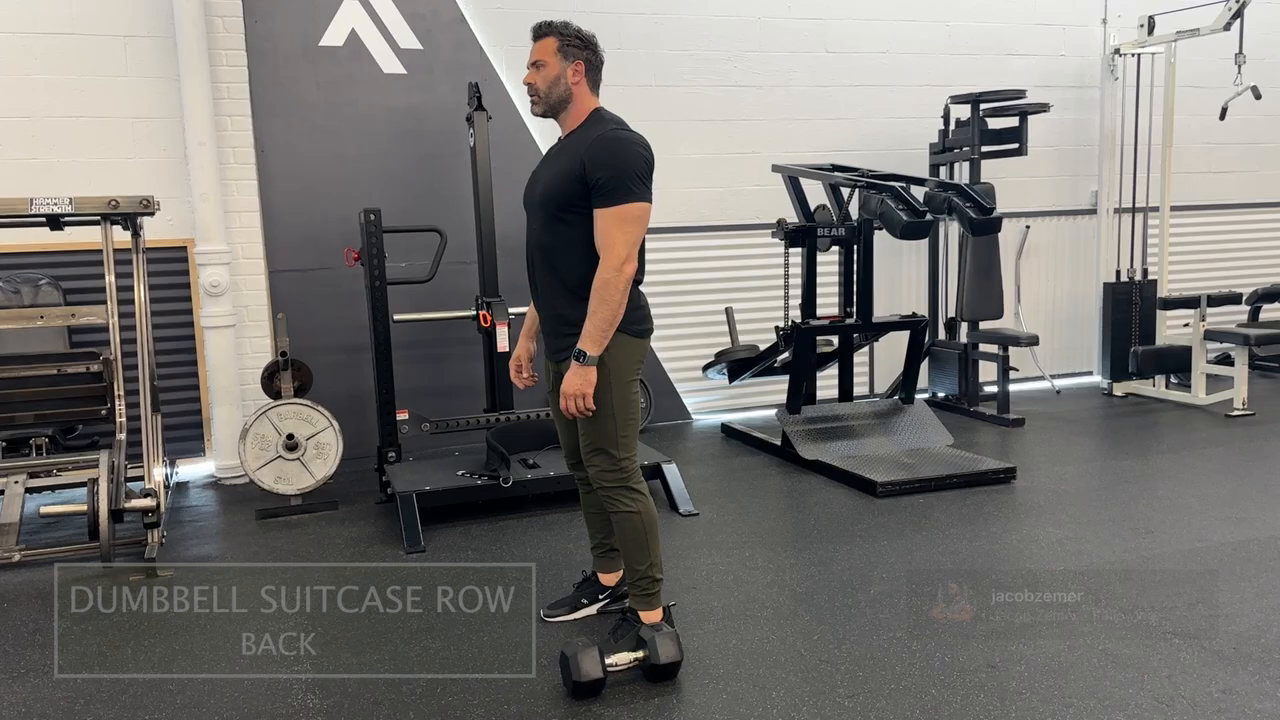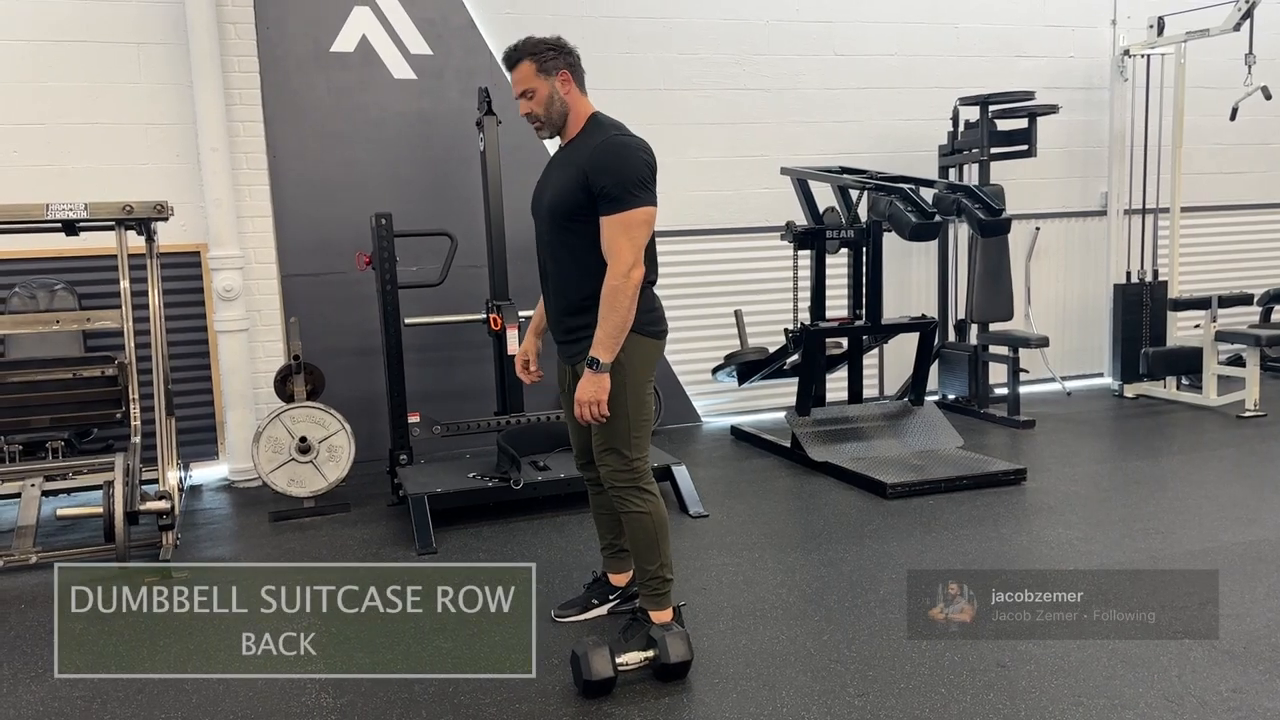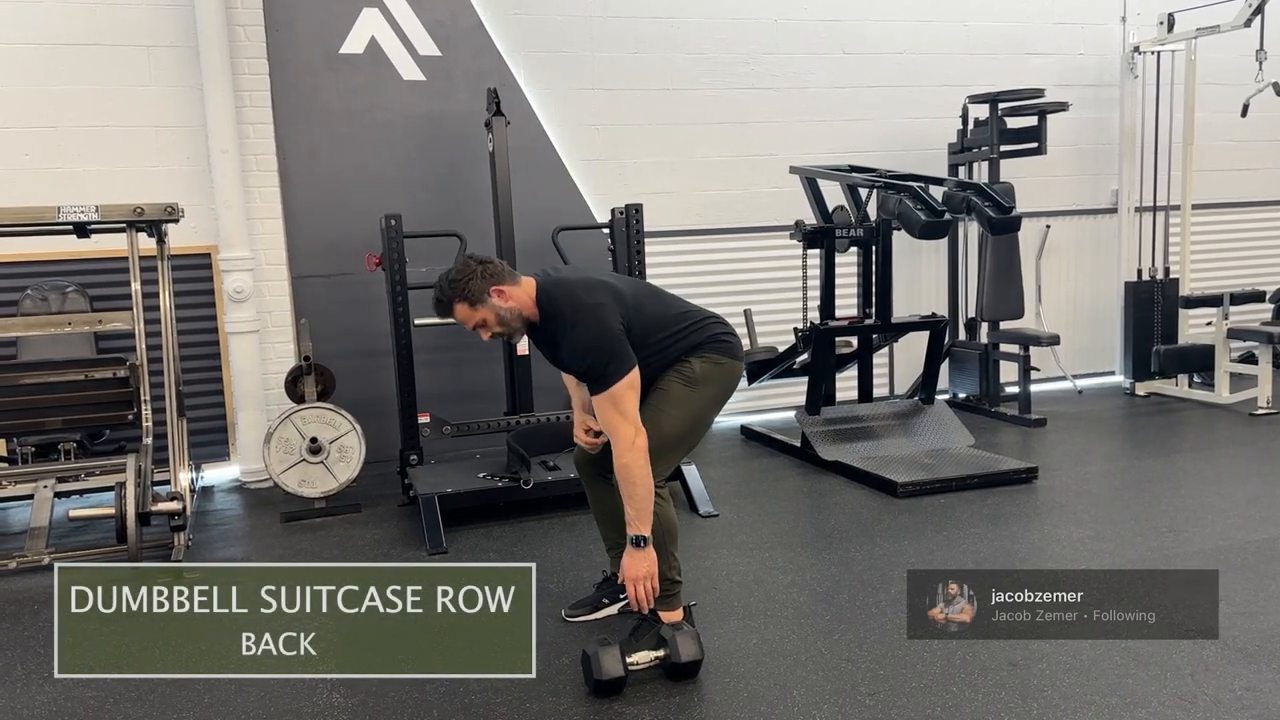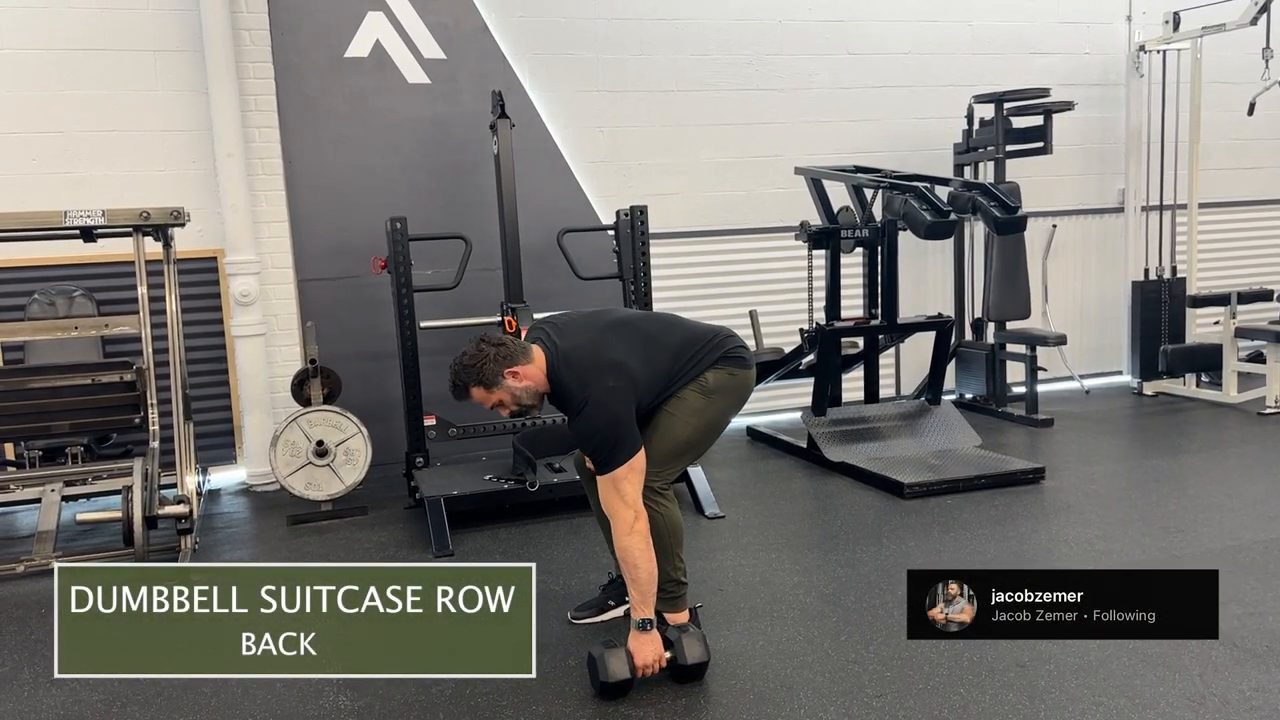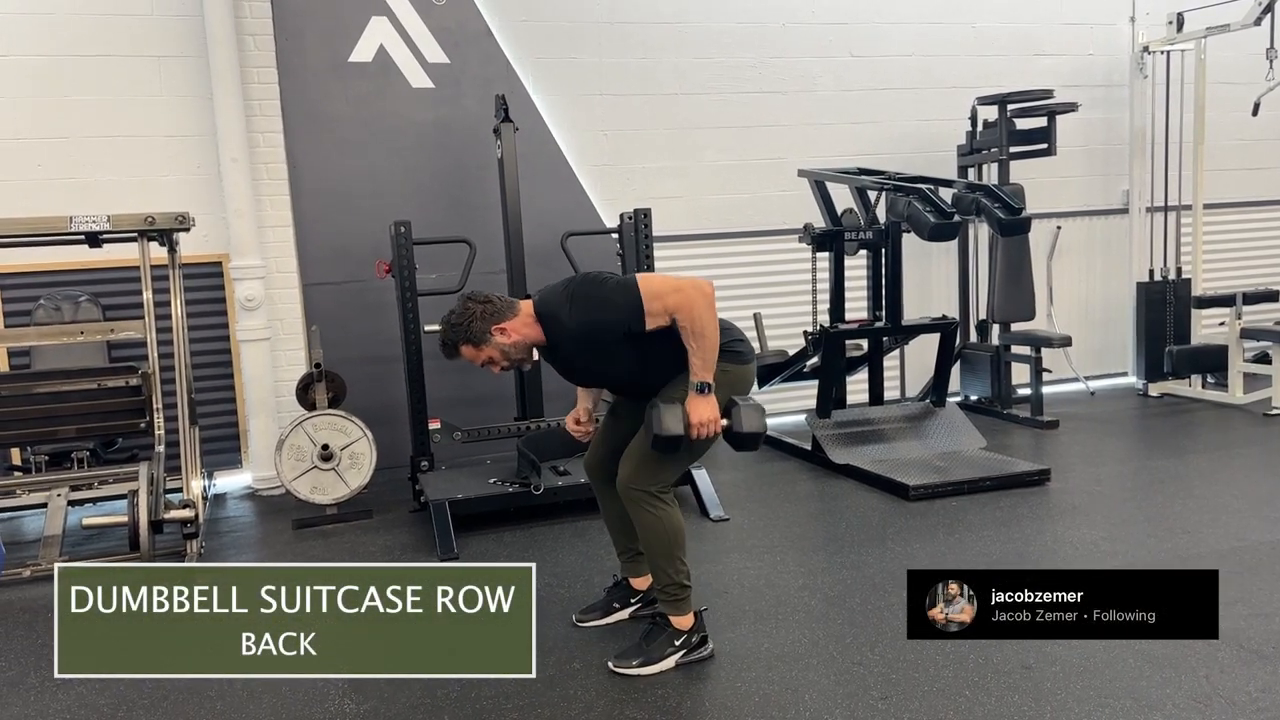
dt=0.7s
person 1, frame 1
left shoulder: (615, 148)
right shoulder: (562, 151)
left elbow: (617, 264)
left wrist: (586, 359)
right wrist: (530, 336)
left hip: (603, 343)
right hip: (566, 342)
left knee: (615, 475)
right knee: (584, 470)
left ankle: (650, 611)
right ankle: (609, 579)
person 1, frame 2
left shoulder: (617, 153)
right shoulder: (565, 157)
left elbow: (626, 270)
left wrist: (599, 366)
right wrist: (535, 332)
left hip: (618, 344)
right hip: (577, 343)
left knee: (625, 476)
right knee: (593, 469)
left ankle: (659, 612)
right ankle: (617, 580)
person 1, frame 3
left shoulder: (584, 319)
right shoulder: (539, 299)
left elbow: (629, 440)
right elbow: (576, 362)
left wrist: (639, 542)
right wrist: (581, 412)
left hip: (708, 359)
right hip: (660, 360)
left knee: (642, 472)
right knee: (592, 461)
left ankle: (670, 616)
right ankle: (625, 579)
person 1, frame 4
left shoulder: (597, 397)
right shoulder: (537, 344)
left elbow: (628, 519)
left wrist: (643, 627)
right wrist: (595, 446)
left hip: (722, 370)
right hip: (675, 364)
left knee: (647, 480)
right knee: (591, 465)
left ankle: (676, 618)
right ankle: (633, 585)
person 1, frame 5
left shoulder: (581, 308)
right shoulder: (549, 331)
left elbow: (696, 291)
left wrist: (701, 390)
right wrist: (585, 410)
left hip: (719, 364)
left knee: (640, 480)
right knee: (602, 465)
left ankle: (683, 628)
right ankle: (639, 587)
